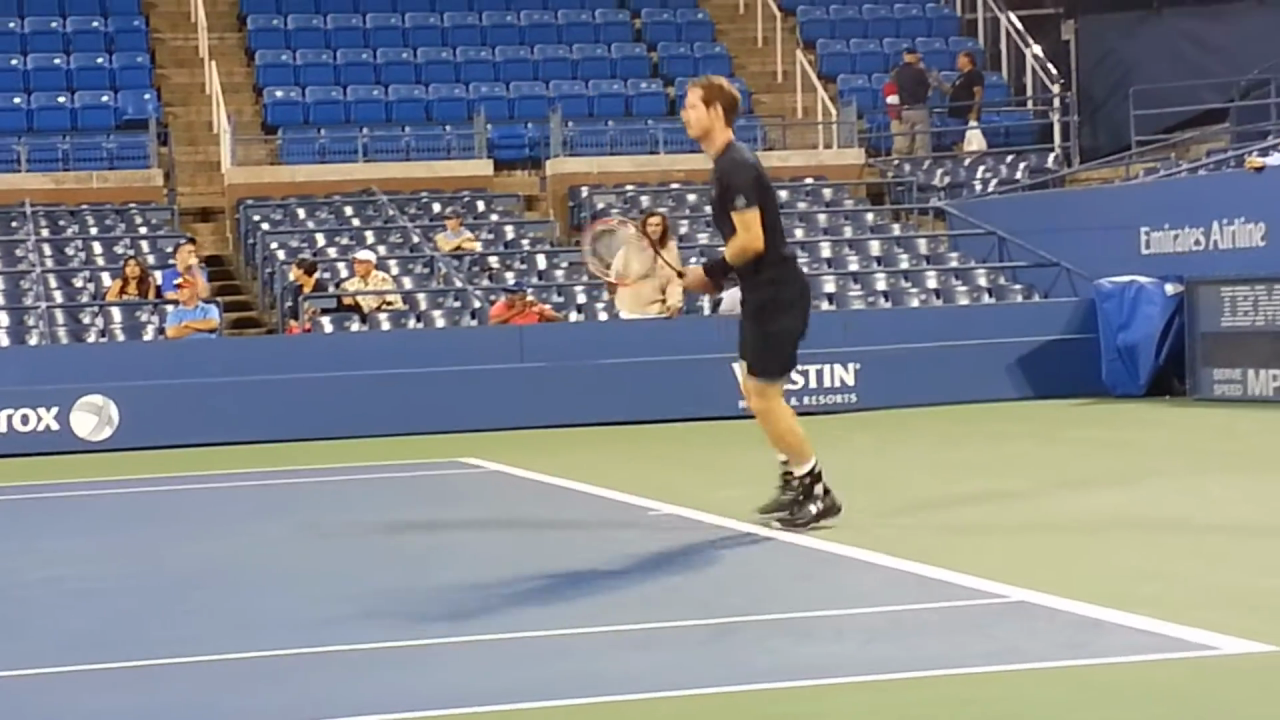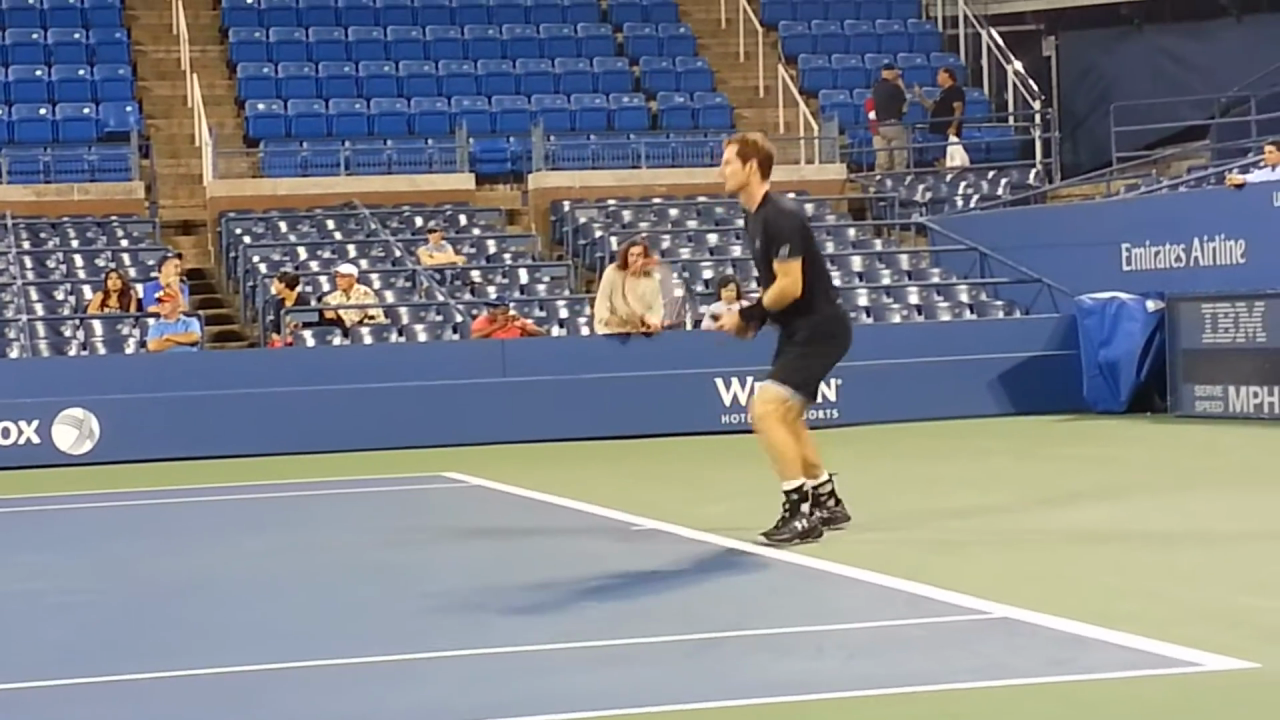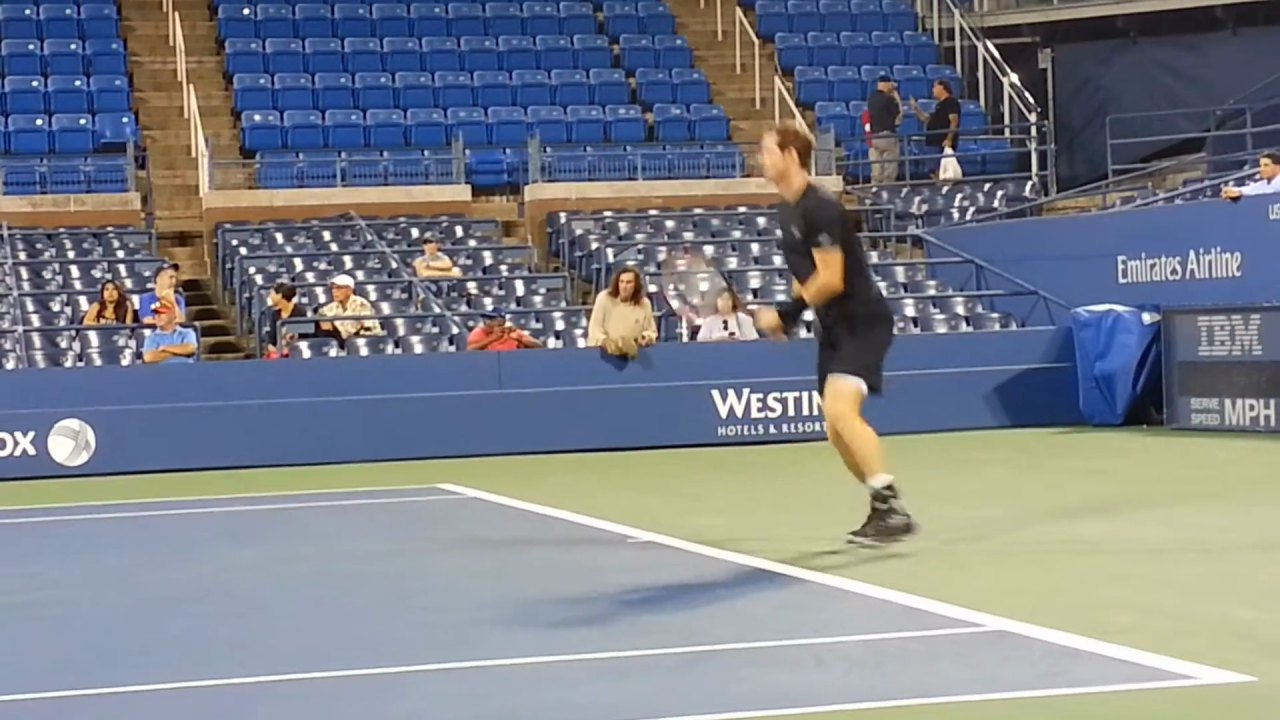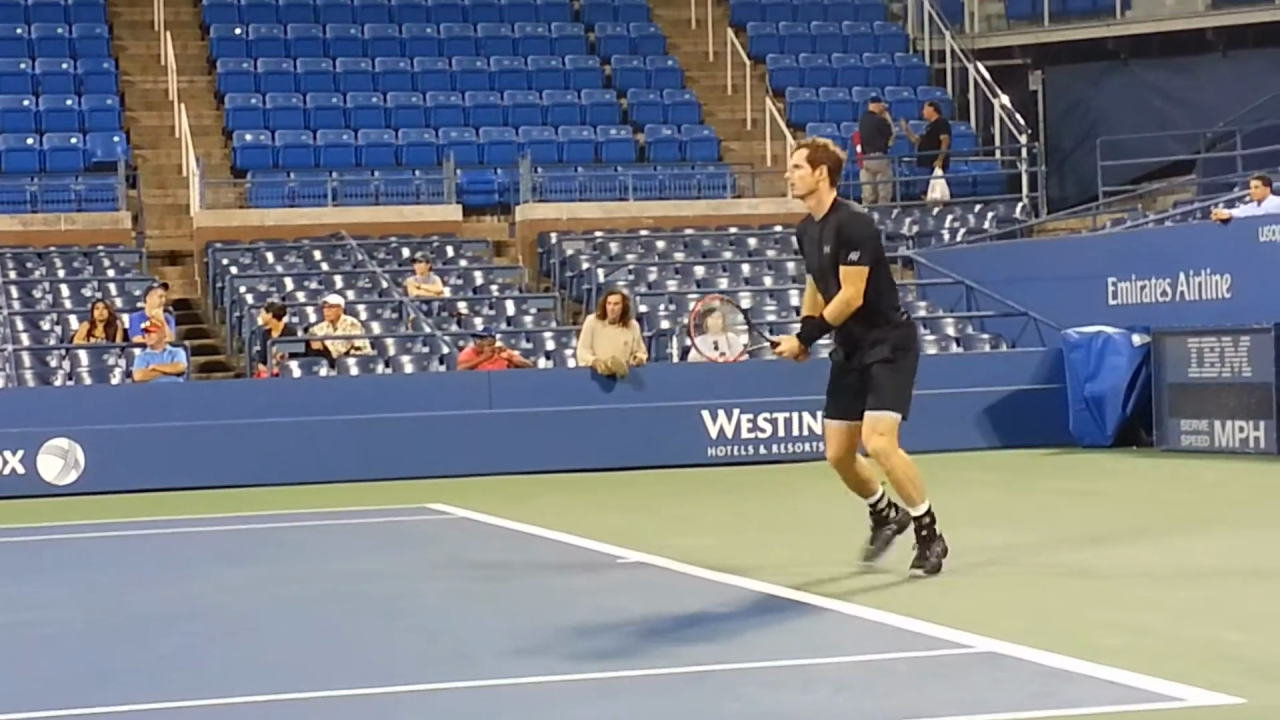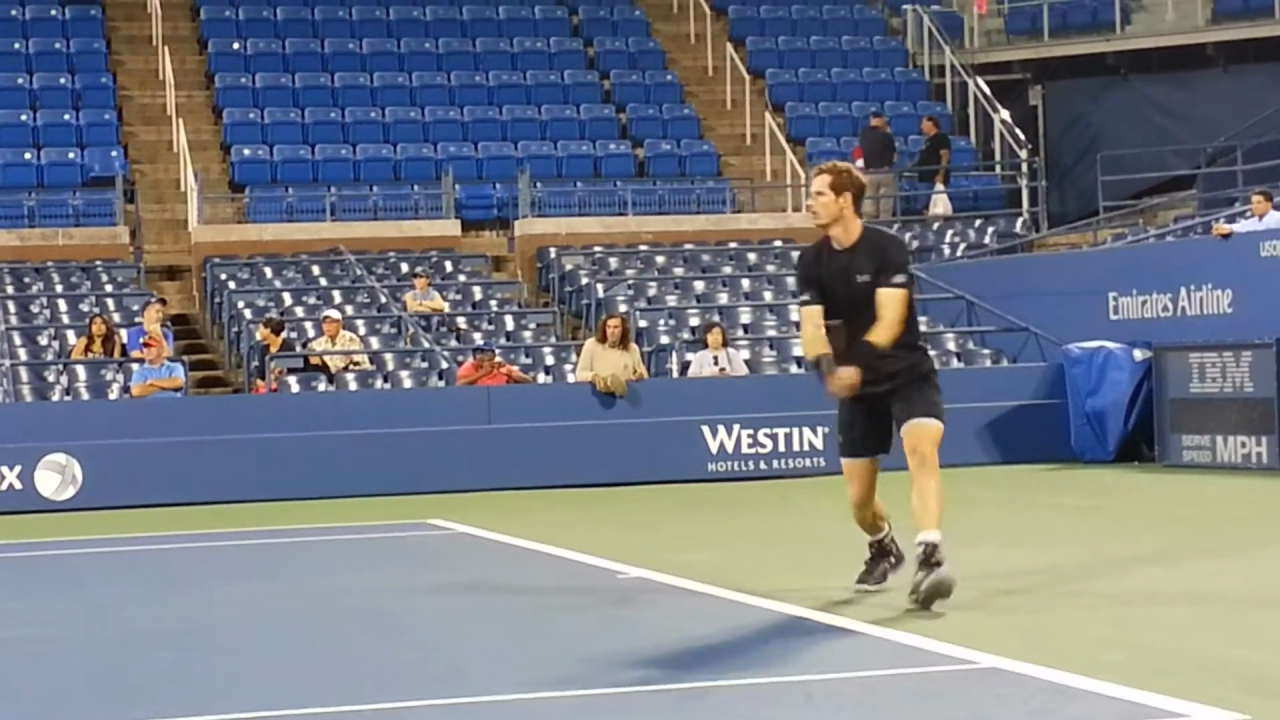
dt=0.3s
person 1, frame 1
left shoulder: (736, 167)
right shoulder: (727, 164)
left elbow: (751, 240)
left wrist: (709, 272)
right wrist: (717, 272)
left hip: (776, 296)
right hip: (765, 295)
left knee: (761, 399)
right knee: (762, 394)
left ankle: (815, 493)
right ankle: (799, 486)
person 1, frame 2
left shoulder: (779, 216)
right shoulder: (756, 216)
left elbow: (790, 286)
left wrist: (745, 315)
right wrist: (753, 317)
left hip: (821, 330)
right hip: (801, 330)
left knee: (766, 411)
right knee: (786, 421)
left ankle: (801, 509)
right ankle: (826, 501)
person 1, frame 3
left shoulder: (821, 206)
right shoulder: (788, 210)
left elbow: (830, 279)
left wrist: (785, 312)
right wrist: (787, 314)
left hip: (864, 322)
right hip: (836, 327)
left knee: (841, 410)
right knee: (839, 423)
left ankle: (889, 502)
right ankle: (884, 510)
person 1, frame 4
left shoulder: (854, 223)
right shoulder: (806, 230)
left elbow: (852, 296)
left wrist: (804, 336)
right wrist: (804, 334)
left hip: (889, 345)
right hip: (850, 349)
left knee: (878, 443)
right knee: (838, 454)
left ankle: (928, 532)
right ankle: (886, 513)
person 1, frame 5
left shoulder: (889, 247)
right shoulder: (811, 261)
left elbow: (891, 321)
right elbow: (812, 331)
left wrist: (857, 362)
right wrist: (830, 370)
left hip: (909, 375)
right hip: (857, 384)
left knee: (922, 448)
right knee: (858, 497)
left ankle: (931, 562)
right ankle: (884, 548)
